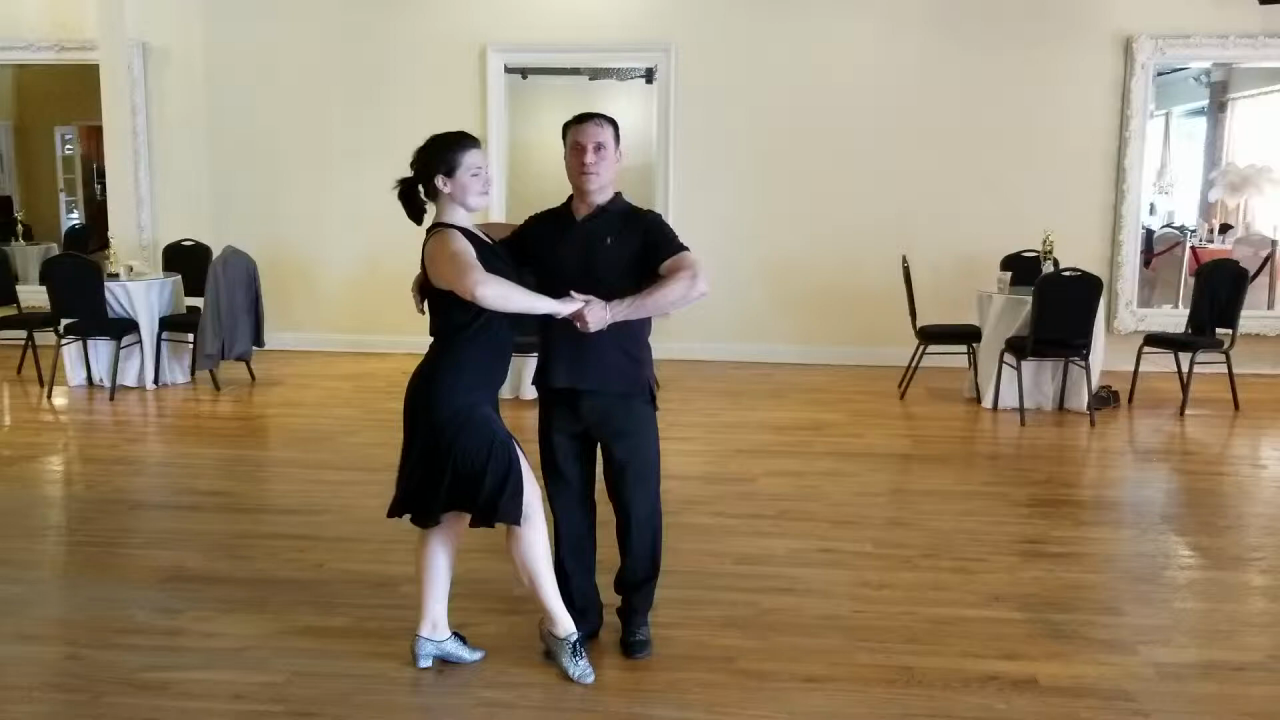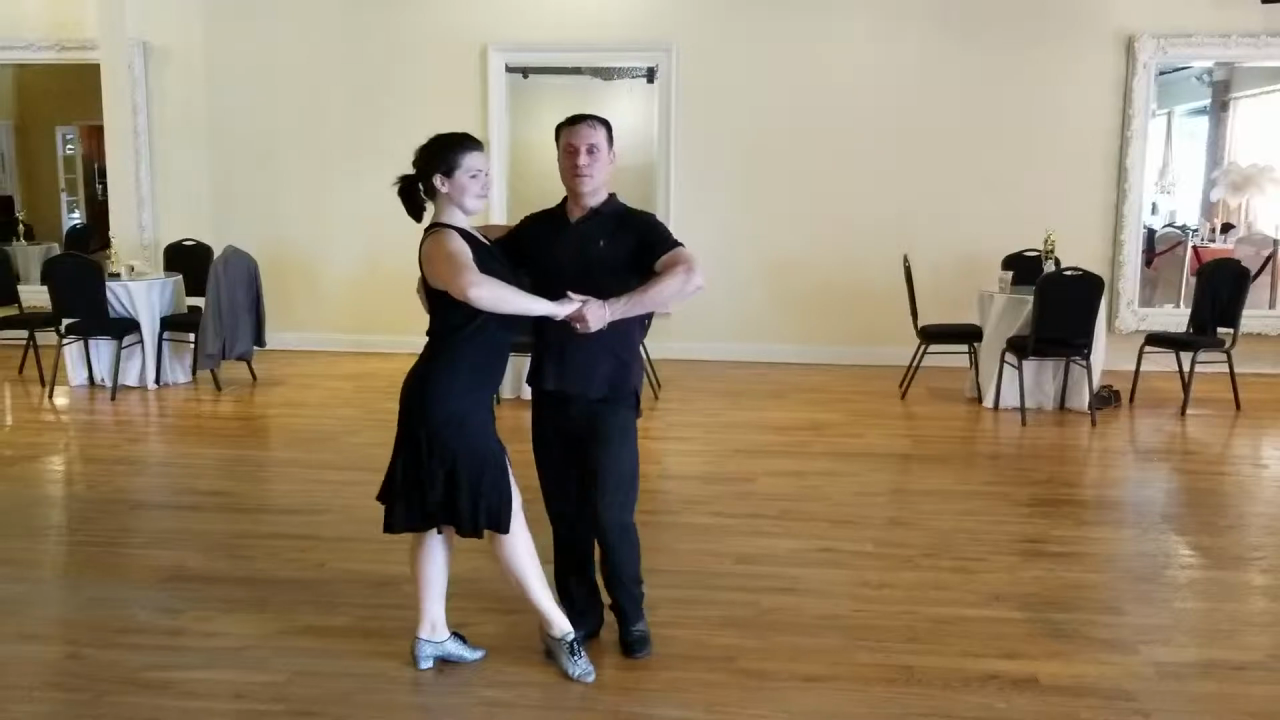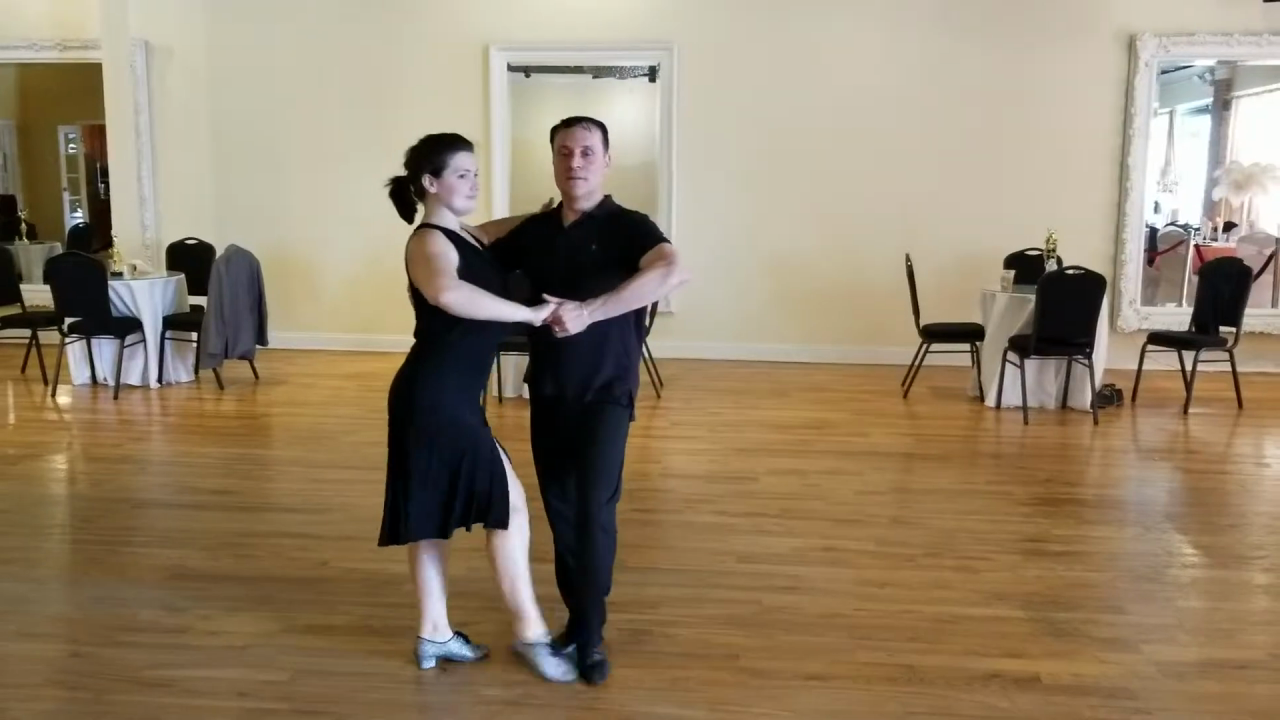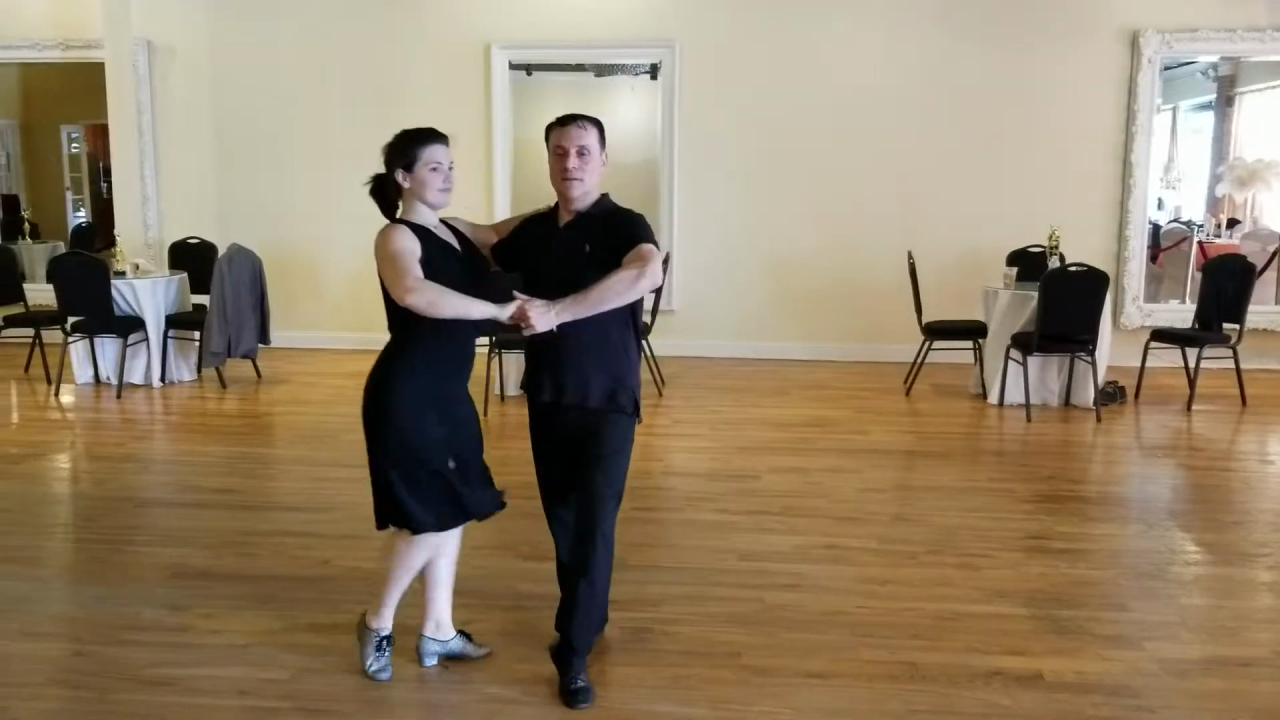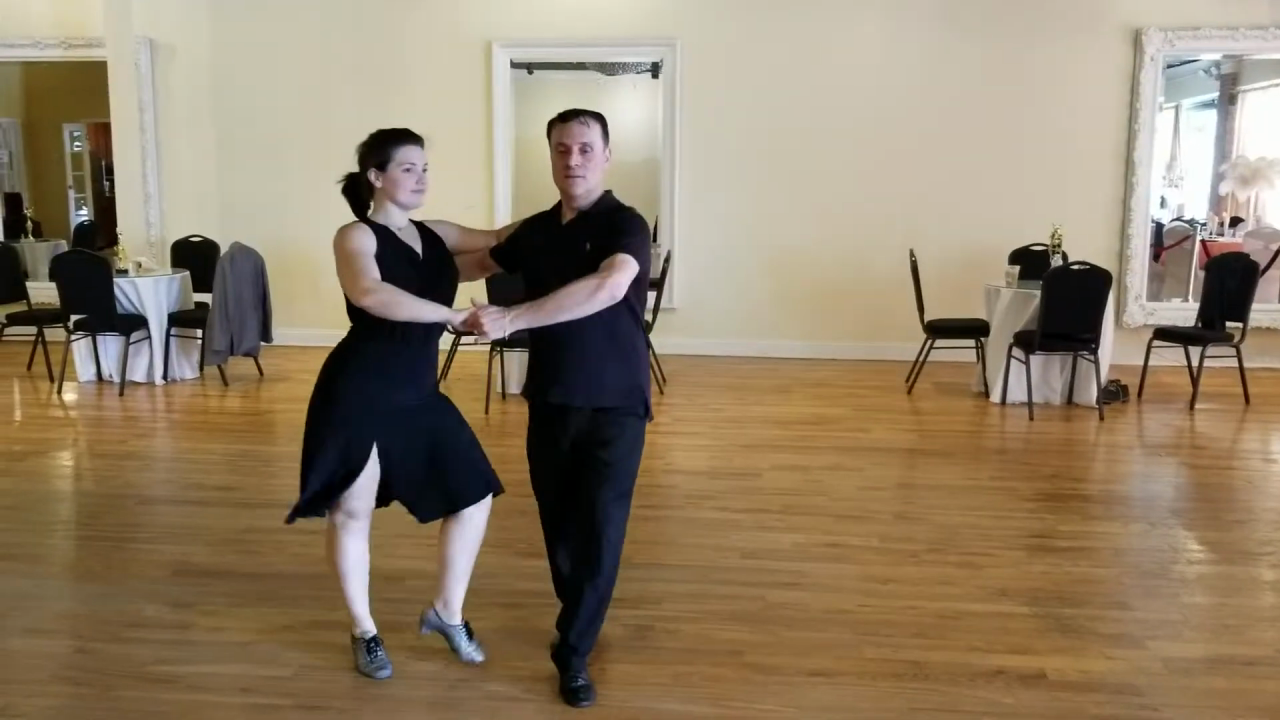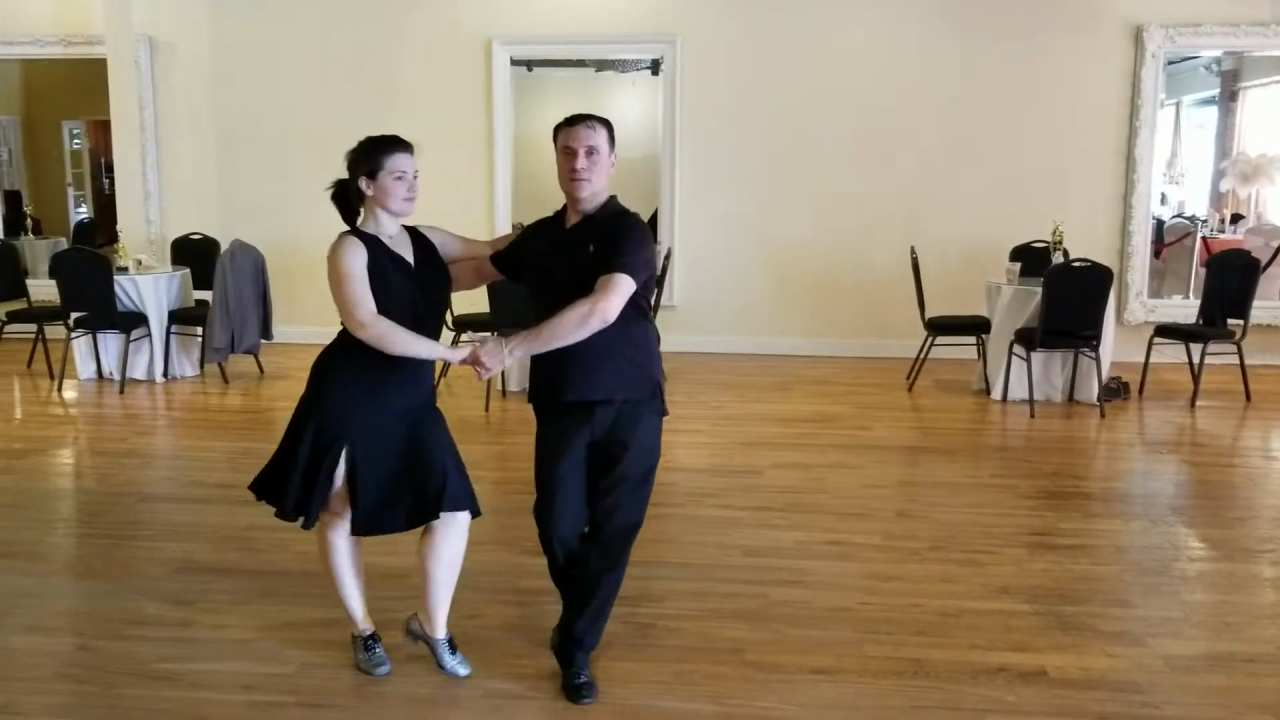
dt=0.3s
person 1, frame 1
left shoulder: (642, 226)
right shoulder: (541, 229)
left elbow: (693, 282)
left wrist: (612, 311)
left hip: (624, 392)
right hip: (559, 391)
left knee: (638, 508)
right knee: (567, 510)
left ankle: (635, 612)
right ankle: (578, 615)
person 1, frame 2
left shoulder: (636, 227)
right shoulder: (536, 229)
left elbow: (690, 276)
left wrist: (610, 310)
left hip: (608, 394)
right hip: (550, 393)
left knee: (611, 510)
right knee: (565, 511)
left ankle: (630, 612)
right ankle: (580, 614)
person 1, frame 3
left shoulder: (629, 227)
right shoulder: (533, 231)
left elbow: (671, 272)
left wrist: (588, 311)
left hip: (606, 392)
right hip: (548, 393)
left knee: (593, 508)
right knee: (561, 511)
left ankle: (590, 631)
right ankle: (577, 614)
person 1, frame 4
left shoulder: (623, 225)
right shoulder: (532, 231)
left elbow: (647, 273)
left wrist: (556, 311)
left hip: (606, 401)
right hip: (546, 398)
left knee: (593, 523)
right knee: (562, 518)
left ankle: (573, 653)
right ankle: (586, 616)
person 1, frame 5
left shoulder: (624, 224)
right shoulder: (536, 230)
left elbow: (608, 288)
right elbow: (480, 261)
left wrist: (510, 318)
left hip: (616, 405)
right hip: (550, 402)
left knee: (600, 528)
right knee: (557, 517)
left ankle: (574, 652)
right ankle: (582, 612)
person 1, frame 6
left shoulder: (628, 231)
right shoulder: (539, 236)
left elbow: (602, 310)
right elbow: (478, 269)
left wrist: (509, 350)
left hip: (630, 404)
right hip: (562, 405)
left knee: (613, 529)
right knee: (558, 523)
left ankle: (577, 647)
right ankle: (581, 607)
person 2, frame 1
left shoulder: (467, 236)
right shoulder: (445, 242)
right elbow: (480, 288)
right wrist: (557, 306)
left hip: (460, 395)
right hip: (452, 398)
left knee: (450, 511)
right knee: (525, 500)
left ankle: (432, 633)
right ankle: (561, 628)
person 2, frame 2
left shoulder: (466, 236)
right shoulder: (442, 242)
right elbow: (474, 289)
right wrist: (553, 307)
left hip: (460, 396)
right hip: (446, 399)
left knee: (442, 515)
right knee: (503, 511)
left ankle: (432, 634)
right ankle: (558, 628)
person 2, frame 3
left shoulder: (459, 237)
right shoulder: (429, 243)
right elbow: (448, 293)
right wrist: (531, 314)
left hip: (452, 395)
right hip: (433, 398)
left knee: (439, 516)
right knee: (506, 506)
left ankle: (434, 634)
right ankle: (531, 633)
person 2, frame 4
left shoulder: (454, 232)
right shoulder: (396, 237)
left elbow: (505, 237)
right elbow: (414, 293)
right wrist: (500, 311)
left hip: (445, 392)
right hip: (405, 395)
left knee: (443, 514)
right knee: (434, 515)
left ankle: (439, 631)
right ankle: (378, 623)
person 2, frame 5
left shoulder: (433, 235)
right shoulder: (356, 236)
left elbow: (496, 242)
right elbow: (369, 294)
right wrist: (453, 314)
left hip: (417, 395)
right hip: (356, 393)
left knee: (475, 494)
right knee: (352, 514)
left ankle: (448, 610)
right ankle: (364, 632)
person 2, frame 6
left shoulder: (426, 241)
right shoulder: (349, 249)
left elbow: (491, 250)
right elbow: (365, 324)
right wrist: (450, 352)
left hip: (411, 401)
right hip: (345, 399)
left knee: (451, 509)
right knee: (338, 515)
left ankle: (433, 625)
right ankle: (363, 629)
